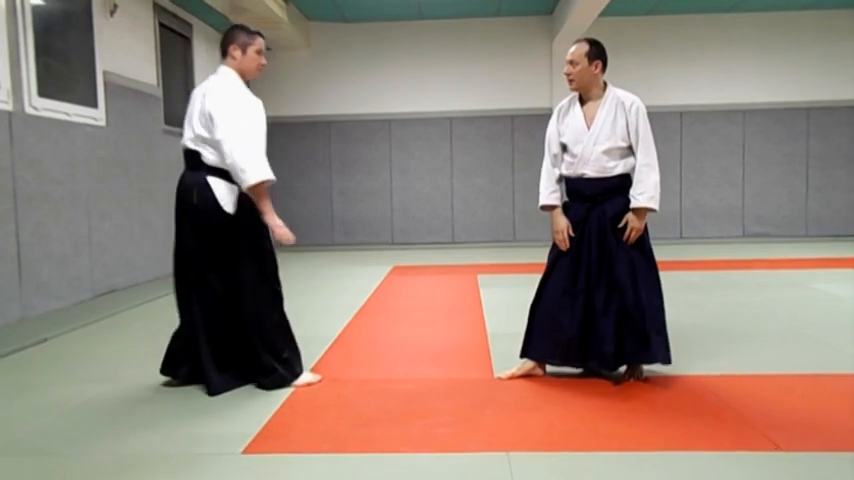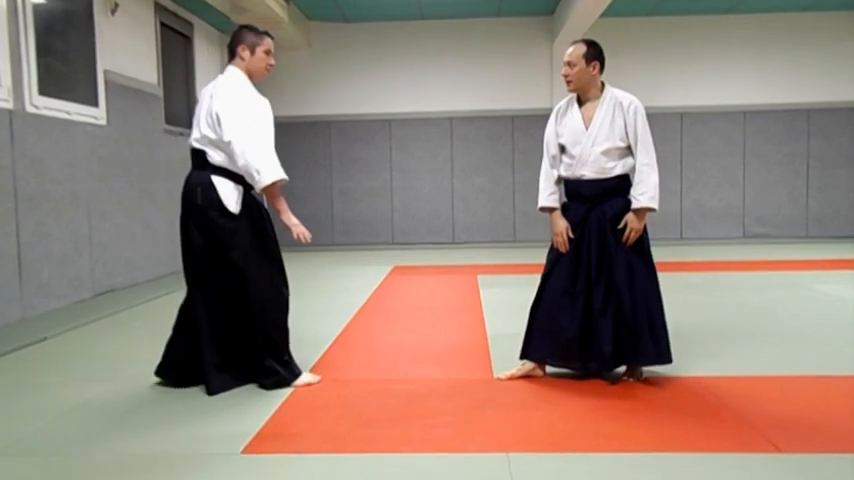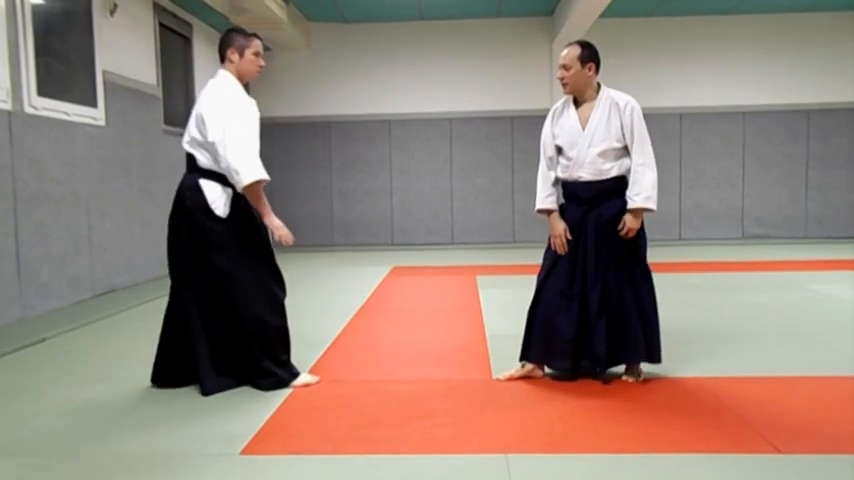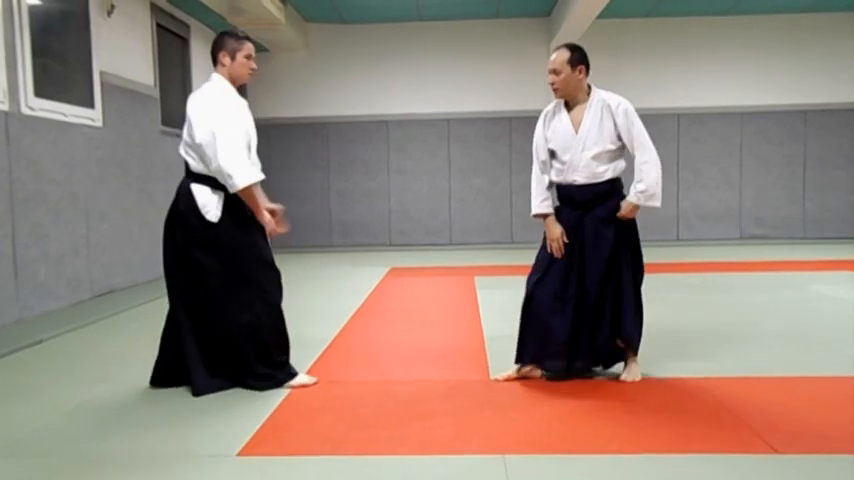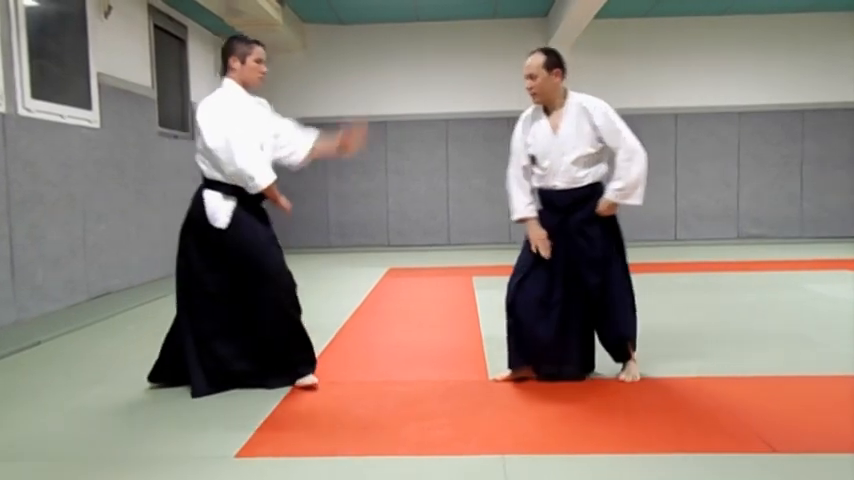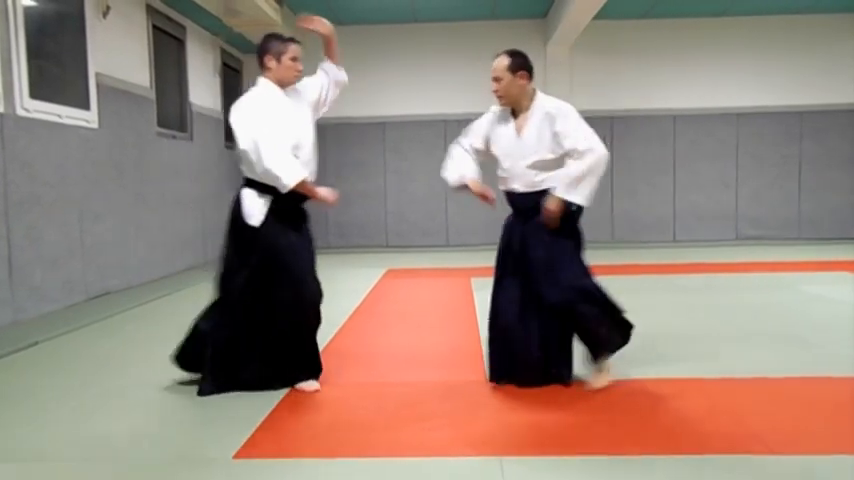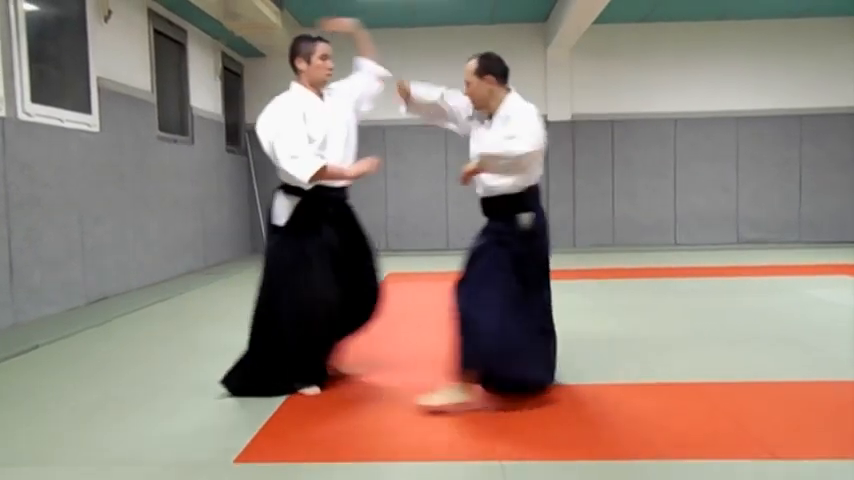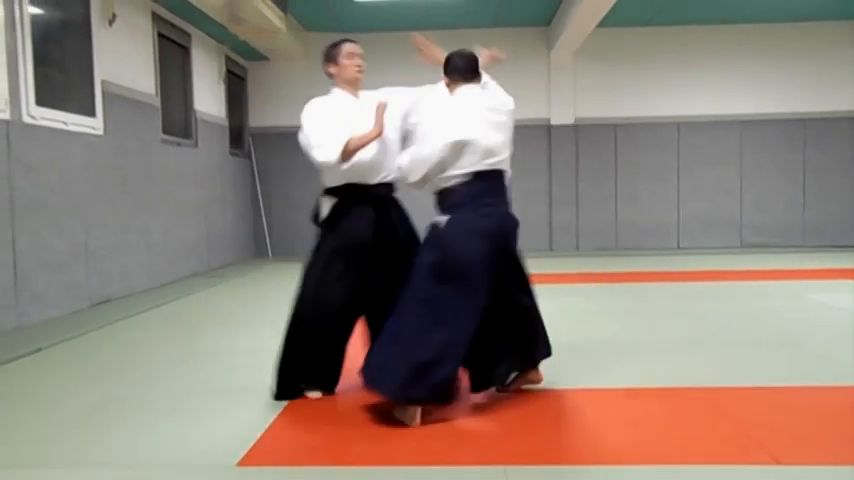
dt=0.2s
person 1, frame 1
left shoulder: (206, 89)
right shoulder: (238, 97)
right elbow: (246, 160)
right wrist: (269, 215)
left hip: (195, 190)
right hip: (221, 195)
left knee: (205, 281)
right knee: (254, 282)
left ankle: (189, 365)
right ankle: (279, 368)
person 1, frame 2
left shoulder: (214, 90)
right shoulder: (244, 98)
right elbow: (258, 159)
right wrist: (285, 213)
left hip: (202, 190)
right hip: (226, 196)
left knee: (211, 283)
right knee: (259, 282)
left ankle: (185, 366)
right ankle: (277, 369)
person 1, frame 3
left shoulder: (215, 92)
right shoulder: (230, 98)
right elbow: (240, 162)
left wrist: (257, 211)
right wrist: (267, 215)
left hip: (198, 196)
right hip: (216, 200)
left knee: (200, 286)
right knee: (253, 284)
left ankle: (181, 368)
right ankle: (275, 370)
person 1, frame 4
left shoulder: (228, 100)
right shoulder: (214, 100)
left elbow: (246, 159)
right elbow: (232, 166)
left wrist: (263, 203)
right wrist: (260, 212)
left hip: (201, 203)
right hip: (211, 205)
left knee: (199, 289)
right knee: (255, 283)
left ankle: (181, 368)
right ankle: (272, 369)
person 1, frame 5
left shoulder: (257, 107)
right shoulder: (217, 106)
left elbow: (288, 140)
right elbow: (245, 164)
left wrist: (335, 145)
right wrist: (279, 200)
left hip: (239, 210)
right hip: (223, 210)
left knee: (213, 294)
right knee: (272, 284)
left ankle: (186, 369)
right ankle: (288, 367)
person 1, frame 6
left shoulder: (299, 97)
right shoulder: (253, 106)
left elbow: (330, 80)
right elbow: (275, 163)
left wrist: (329, 39)
right wrist: (315, 192)
left hip: (288, 209)
right hip: (264, 210)
left knee: (261, 292)
right knee: (297, 289)
left ankle: (224, 360)
right ankle: (295, 369)
person 1, frame 7
left shoulder: (341, 98)
right shoulder: (283, 109)
left elbow: (373, 74)
right elbow: (296, 163)
left wrist: (357, 32)
right wrist: (347, 171)
left hip: (335, 209)
right hip: (301, 213)
left knee: (358, 289)
right knee: (298, 296)
left ankle: (310, 362)
right ankle: (290, 374)
person 1, frame 8
left shoulder: (386, 100)
right shoulder: (320, 110)
left elbow: (435, 96)
right elbow: (329, 151)
right wrist: (372, 133)
left hip: (384, 208)
right hip: (348, 211)
left knee: (409, 285)
right knee: (327, 295)
right ankle: (306, 377)
person 2, frame 1
left shoulder: (628, 105)
right shoulder: (563, 111)
left elbow: (646, 159)
right elbow: (551, 162)
left wrist: (640, 209)
right wrist: (556, 211)
left hip: (616, 205)
right hip: (576, 207)
left knee: (627, 285)
right knee: (560, 283)
left ankle: (633, 361)
right ankle: (537, 359)
person 2, frame 2
left shoulder: (626, 106)
right shoulder: (561, 112)
left elbow: (645, 160)
right elbow: (550, 163)
left wrist: (639, 210)
right wrist: (555, 213)
left hip: (615, 206)
right hip: (575, 208)
left knee: (627, 286)
right knee: (559, 284)
left ankle: (633, 361)
right ankle: (537, 359)
person 2, frame 3
left shoulder: (623, 106)
right shoulder: (558, 113)
left elbow: (643, 160)
right elbow: (547, 165)
left wrist: (637, 209)
right wrist: (553, 215)
left hip: (613, 206)
right hip: (573, 209)
left knee: (622, 285)
right knee: (556, 286)
left ankle: (631, 360)
right ankle: (536, 361)
person 2, frame 4
left shoulder: (614, 107)
right shoulder: (549, 116)
left elbow: (646, 155)
right elbow: (540, 169)
left wrist: (635, 200)
right wrist: (548, 218)
left hip: (607, 209)
right hip: (566, 212)
left knee: (616, 286)
right knee: (545, 286)
left ankle: (629, 357)
right ankle: (534, 361)
person 2, frame 5
left shoulder: (592, 110)
right shoulder: (527, 121)
left elbow: (632, 153)
right elbow: (518, 174)
left wrist: (613, 197)
right wrist: (530, 221)
left hip: (590, 214)
right hip: (548, 216)
left knee: (607, 288)
right knee: (526, 290)
left ankle: (627, 356)
right ankle: (528, 363)
person 2, frame 6
left shoulder: (557, 113)
right shoulder: (495, 119)
left elbow: (594, 154)
right elbow: (463, 148)
left wrist: (561, 195)
right wrist: (469, 178)
left hip: (553, 217)
right hip: (520, 219)
left knee: (568, 290)
right knee: (511, 297)
left ankle: (602, 354)
right ankle: (520, 368)
person 2, frame 7
left shoulder: (521, 113)
right shoulder: (476, 113)
left elbow: (527, 146)
right elbow: (441, 101)
left wrist: (481, 161)
right wrist: (411, 92)
left hip: (518, 222)
right hip: (502, 221)
left knee: (484, 296)
right knee: (512, 298)
left ankle: (471, 387)
right ankle: (520, 380)
person 2, frame 8
left shoulder: (439, 118)
right shoulder: (497, 102)
left elbow: (416, 166)
right wrist: (475, 67)
left hip: (461, 221)
right hip: (496, 214)
left knee: (430, 303)
right knee: (504, 298)
left ankle: (409, 398)
right ankle: (527, 367)
